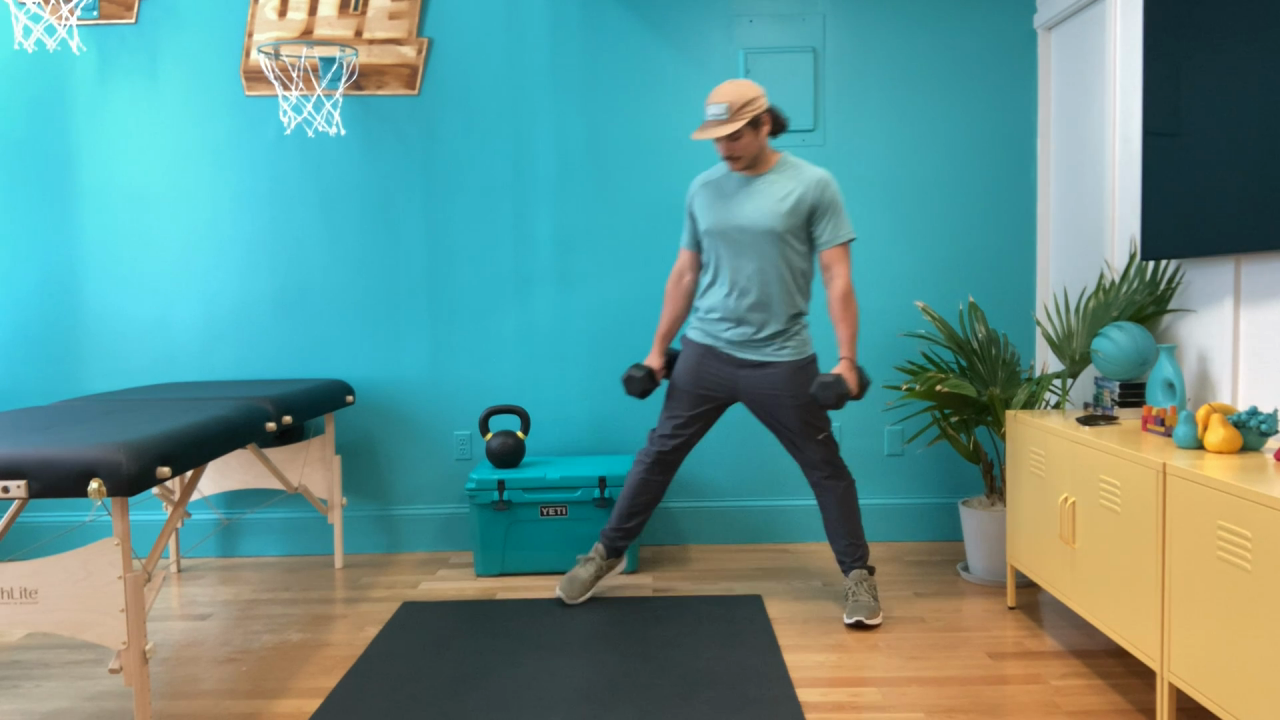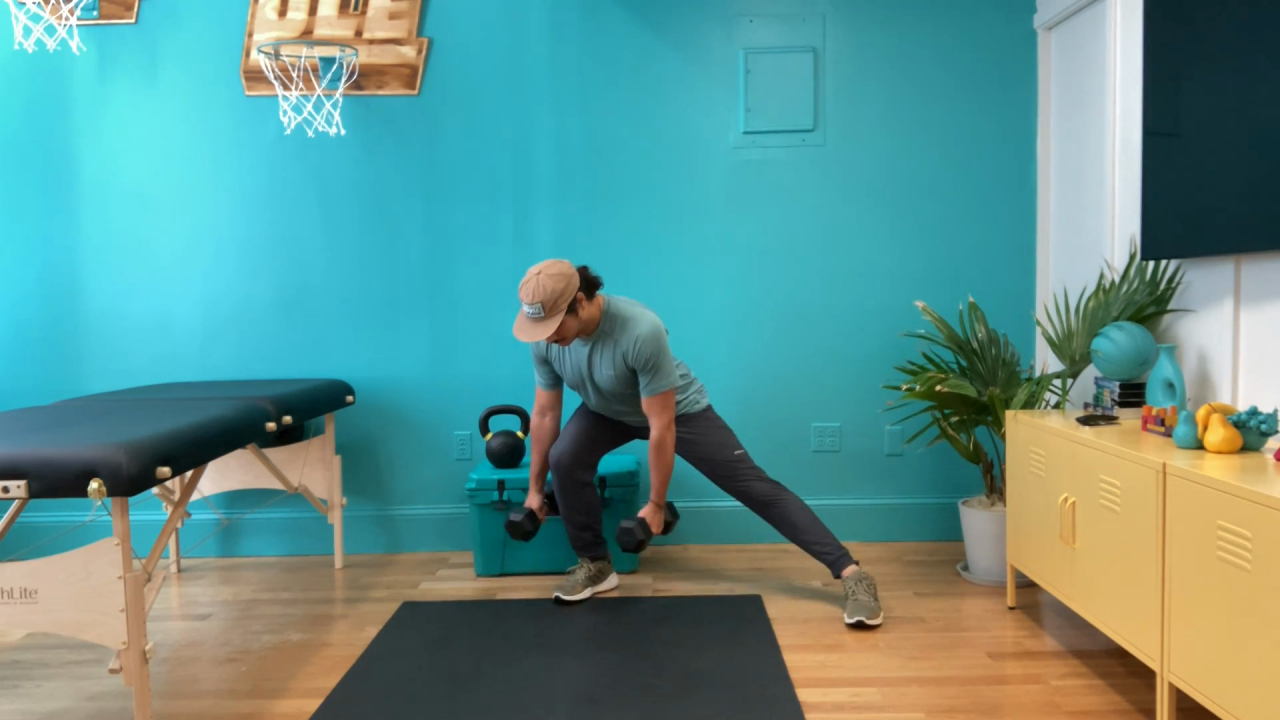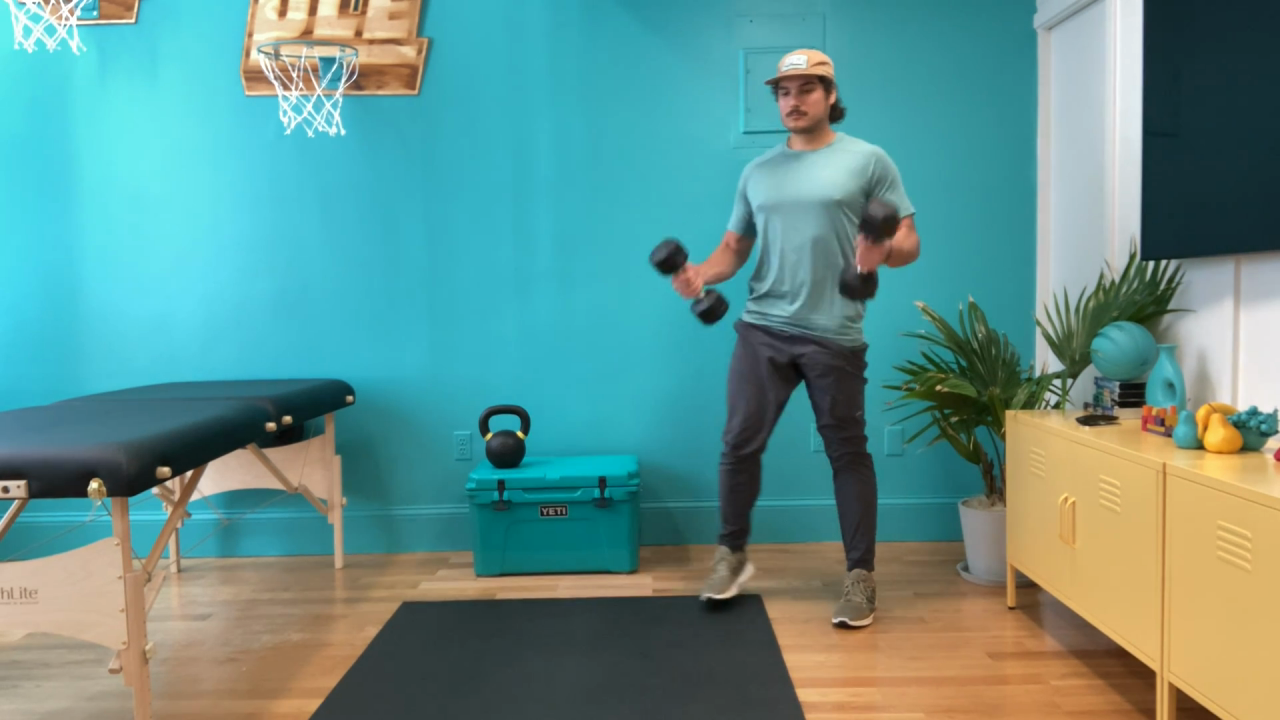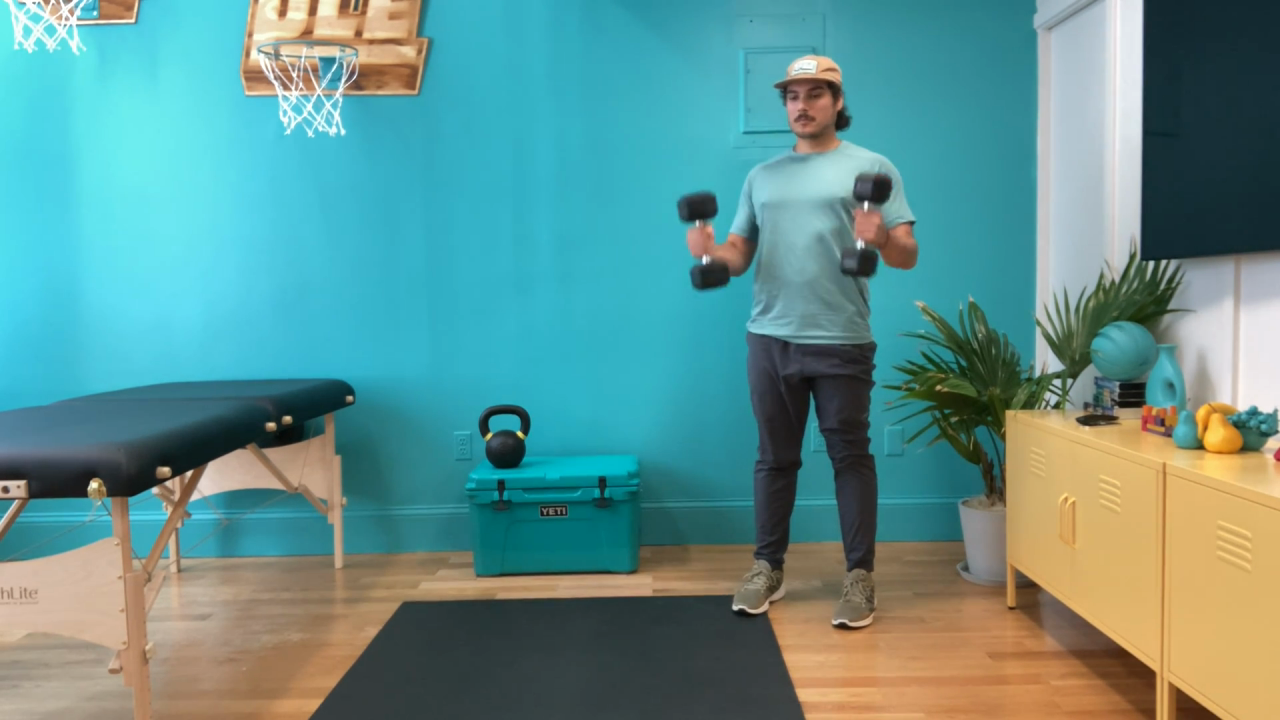
dt=1s
person 1, frame 1
left shoulder: (813, 185)
right shoulder: (704, 189)
left elbow: (838, 276)
right elbow: (685, 273)
left wrist: (847, 357)
right wrist: (658, 349)
left hip: (781, 359)
right hip: (707, 352)
left knee: (825, 467)
right knee: (660, 451)
left ankle: (857, 574)
right ankle: (608, 552)
person 1, frame 2
left shoulder: (640, 330)
right shoulder: (545, 341)
left elbow: (661, 425)
right elbow: (544, 414)
left wrist: (656, 504)
right wrist: (535, 488)
left hip: (679, 409)
left knee: (754, 485)
right knee: (566, 461)
left ankle: (850, 573)
right ankle: (595, 564)
person 1, frame 3
left shoulder: (868, 160)
right shoulder: (757, 171)
left elbow: (908, 240)
right elbow: (734, 247)
left wrist: (884, 251)
right wrist: (700, 274)
left hip: (835, 337)
right hip: (763, 330)
left knee: (847, 454)
right knee: (739, 443)
left ankle: (860, 575)
right ankle: (732, 554)
person 1, frame 4
left shoulder: (872, 167)
right shoulder: (762, 176)
left elbow: (908, 254)
right elbow: (739, 257)
left wrist: (882, 237)
right wrist: (710, 251)
left hip: (843, 341)
right hip: (770, 339)
left knee: (851, 456)
right knee: (775, 457)
left ankle: (860, 575)
right ankle: (768, 566)
